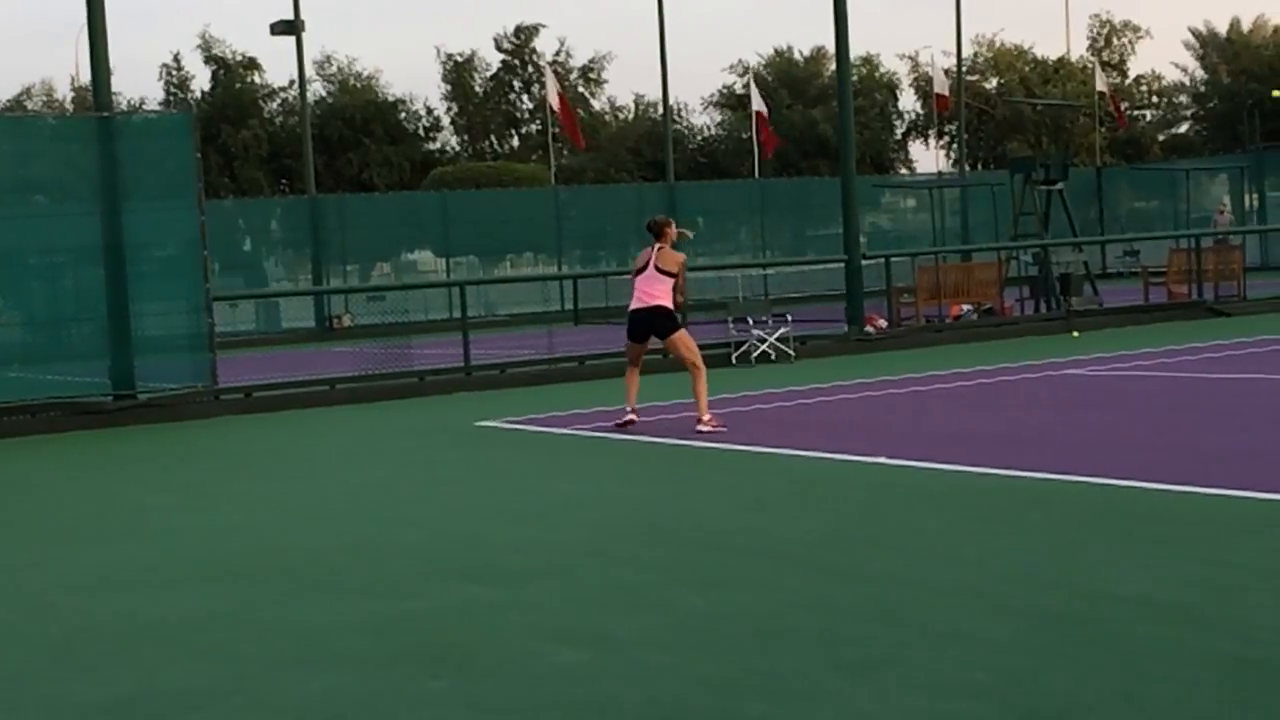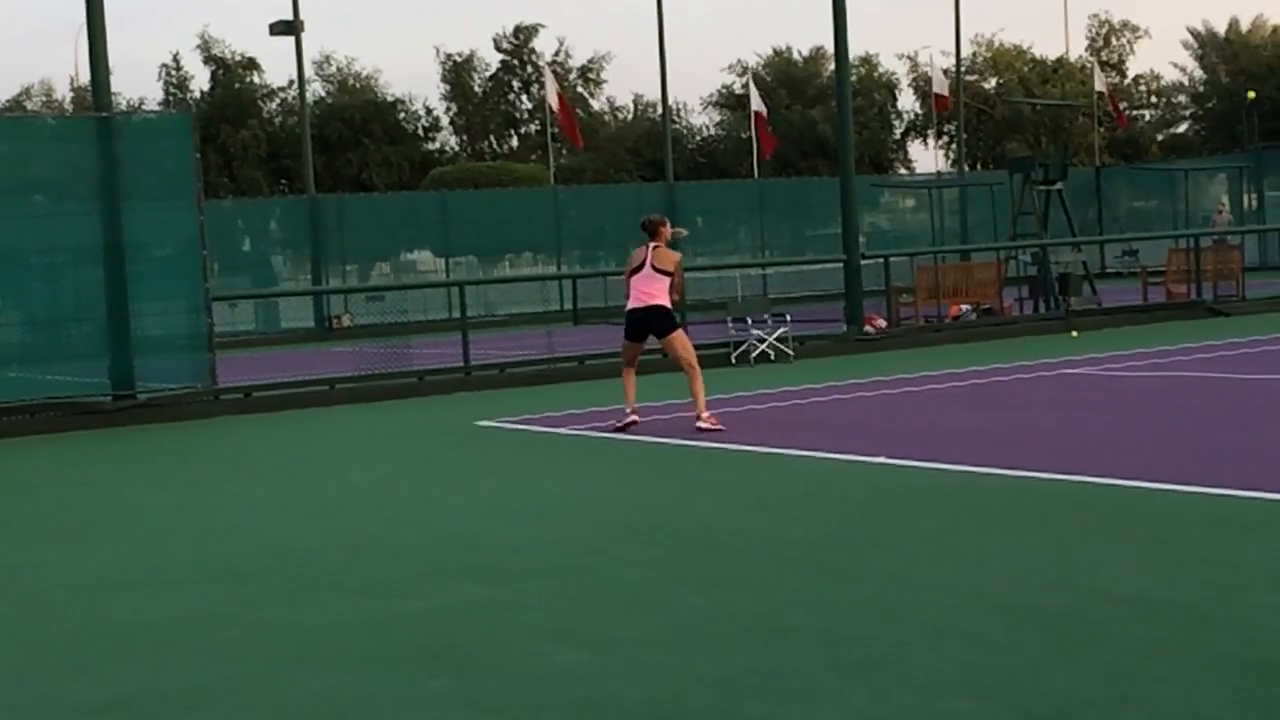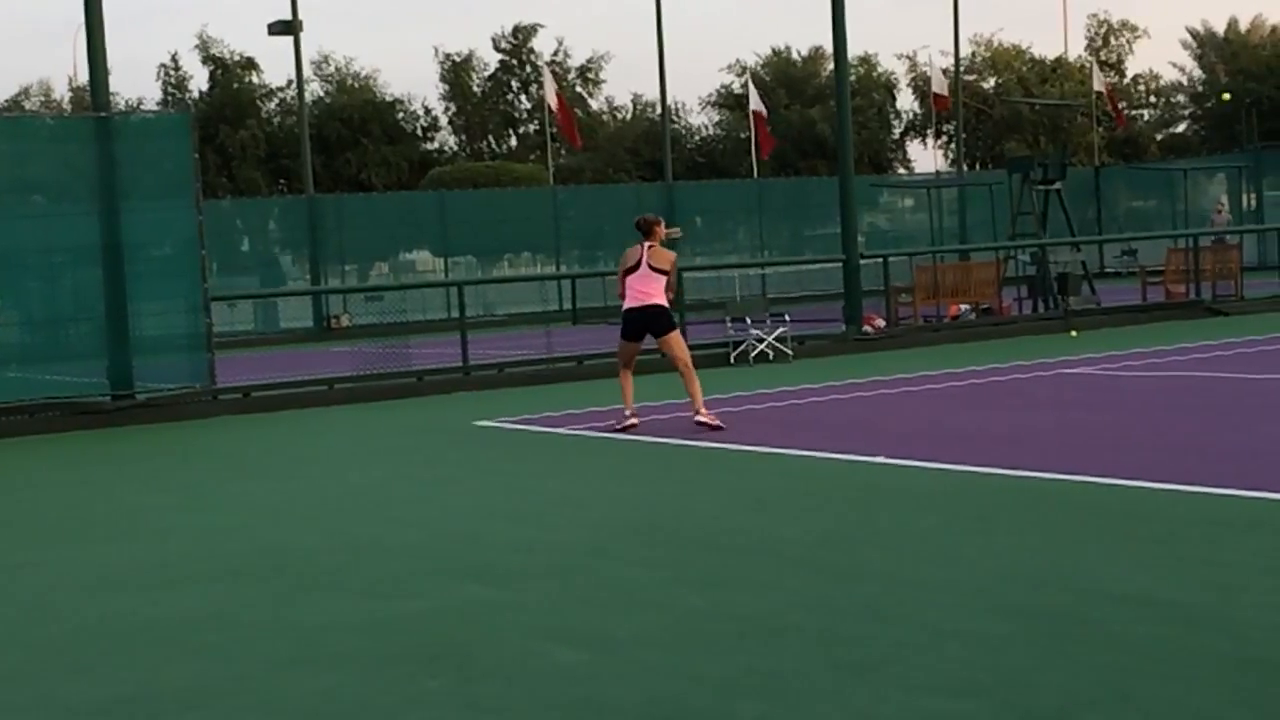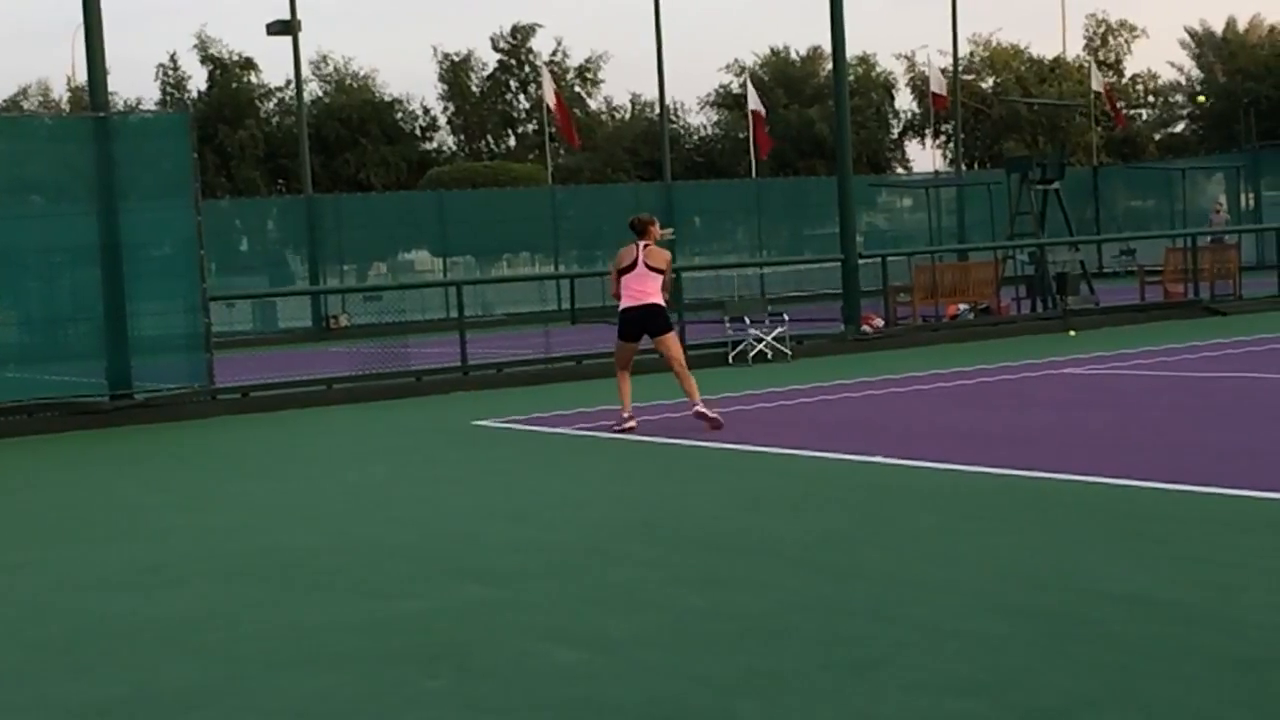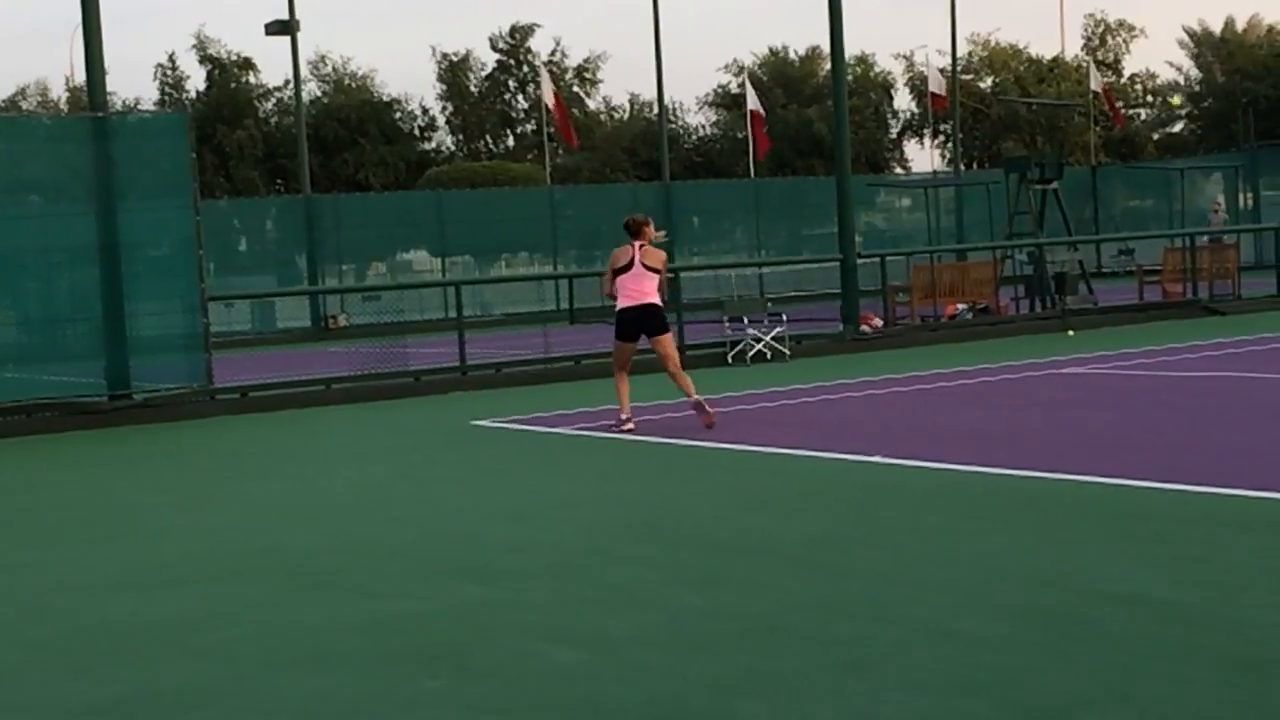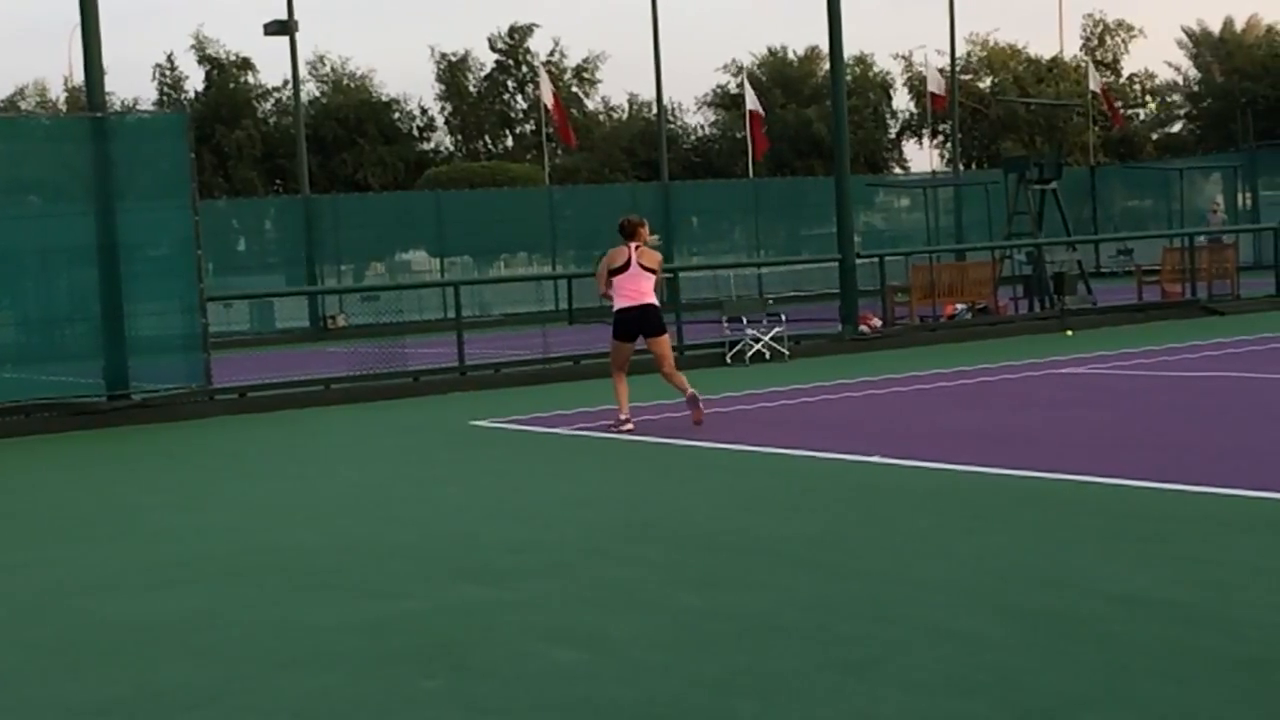
dt=0.1s
person 1, frame 1
left shoulder: (642, 255)
right shoulder: (678, 258)
right elbow: (679, 298)
left hip: (636, 316)
right hip: (662, 316)
left knee: (633, 365)
right knee: (697, 367)
left ankle: (630, 410)
right ankle: (704, 418)
person 1, frame 2
left shoulder: (635, 254)
right shoulder: (673, 257)
right elbow: (675, 295)
left hip: (634, 316)
right hip: (660, 315)
left knee: (628, 366)
right knee: (692, 367)
left ankle: (630, 411)
right ankle: (703, 415)
person 1, frame 3
left shoulder: (629, 254)
right shoulder: (669, 256)
left elbow: (620, 292)
right elbow: (670, 294)
left hip: (632, 316)
right hip: (658, 314)
left knee: (625, 368)
right knee: (686, 367)
left ankle: (629, 413)
right ankle: (701, 411)
person 1, frame 4
left shoulder: (622, 253)
right shoulder: (664, 255)
left elbow: (614, 292)
left hip: (628, 316)
right hip: (655, 313)
left knee: (622, 370)
right knee: (680, 368)
left ankle: (627, 415)
right ankle: (698, 406)
person 1, frame 5
left shoulder: (617, 253)
right shoulder: (660, 255)
left elbow: (607, 291)
left hip: (626, 316)
right hip: (653, 313)
left knee: (620, 371)
right knee: (674, 369)
left ankle: (625, 417)
right ankle: (694, 398)
person 1, frame 6
left shoulder: (612, 254)
right shoulder: (655, 256)
left elbow: (602, 291)
left hip: (623, 316)
right hip: (649, 313)
left knee: (618, 371)
right knee: (668, 370)
left ankle: (624, 417)
right ankle: (689, 393)
